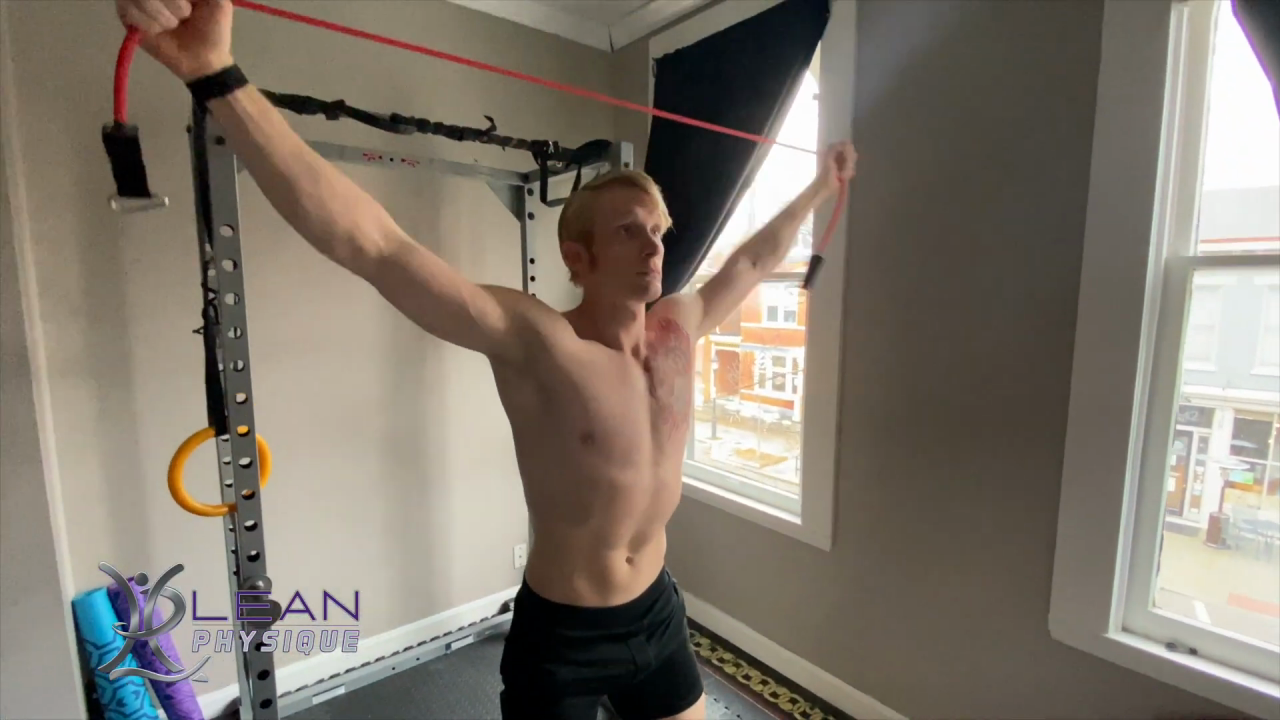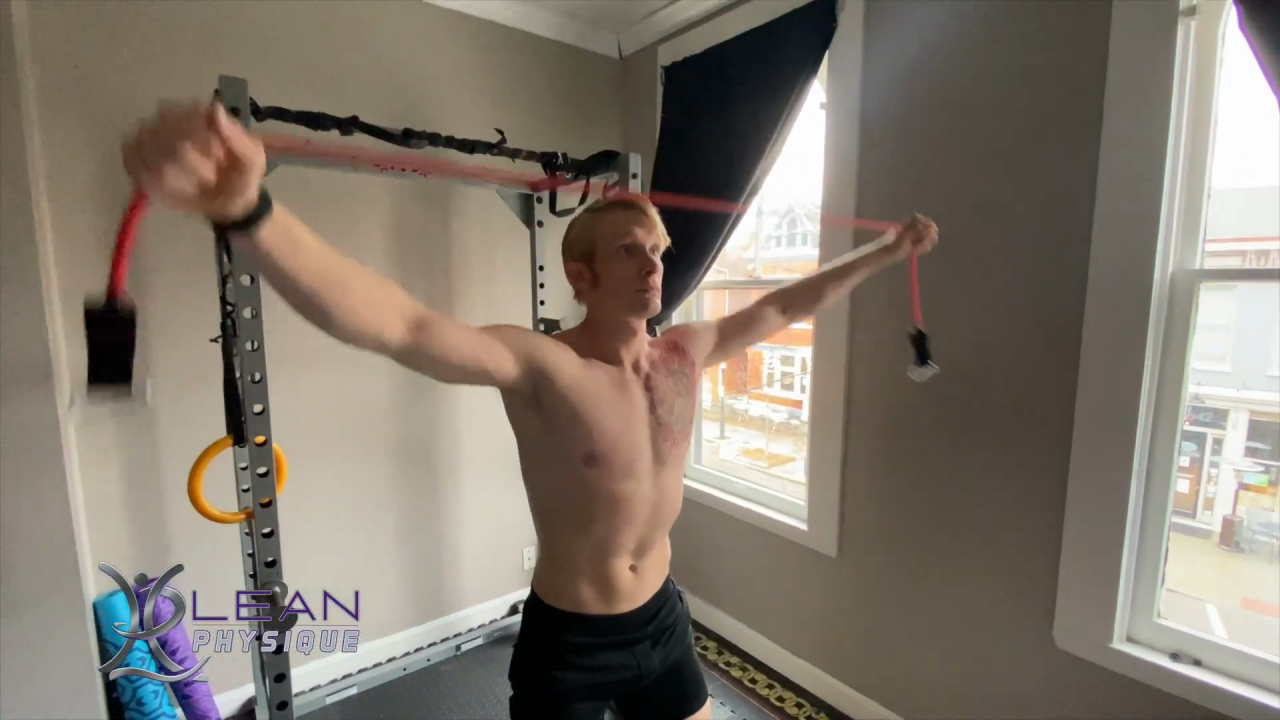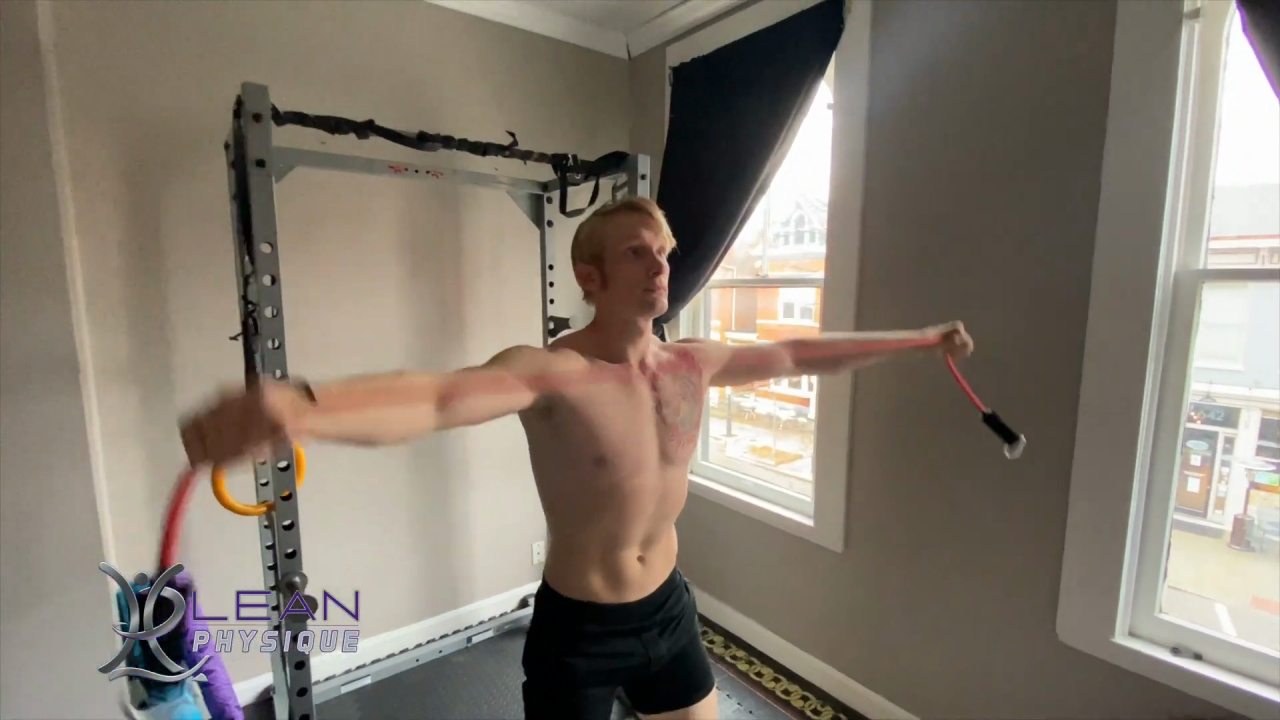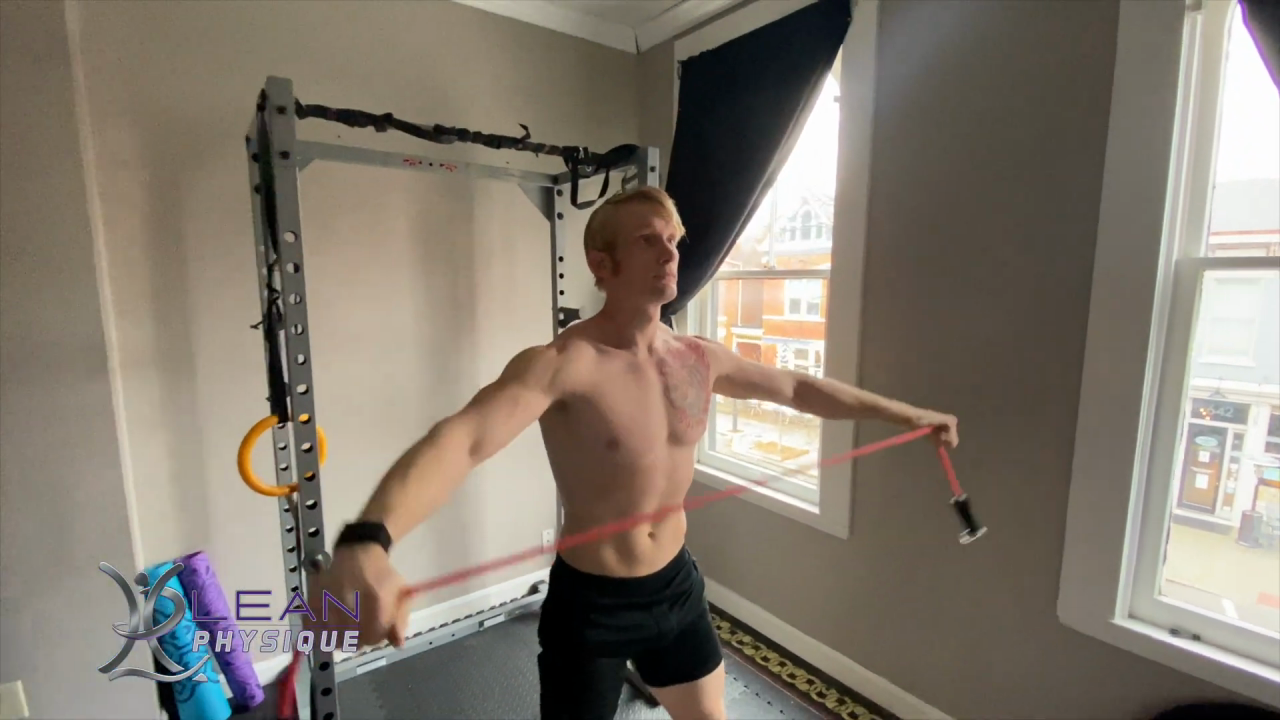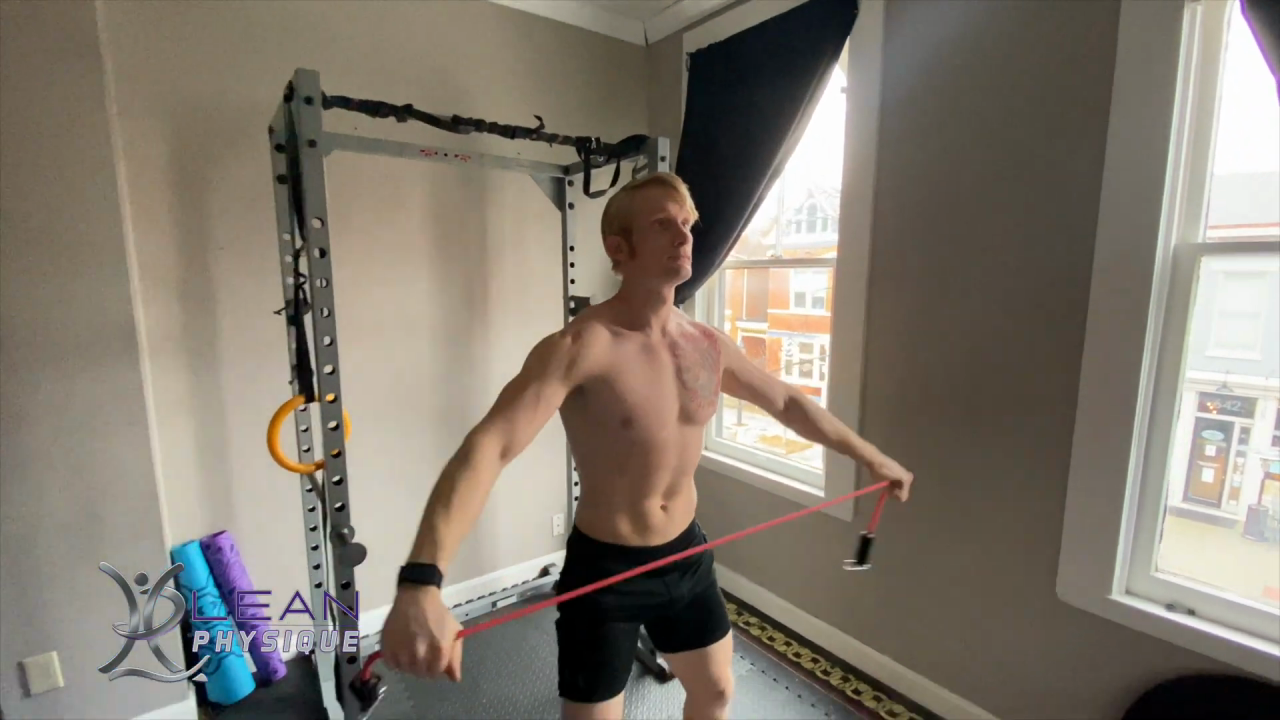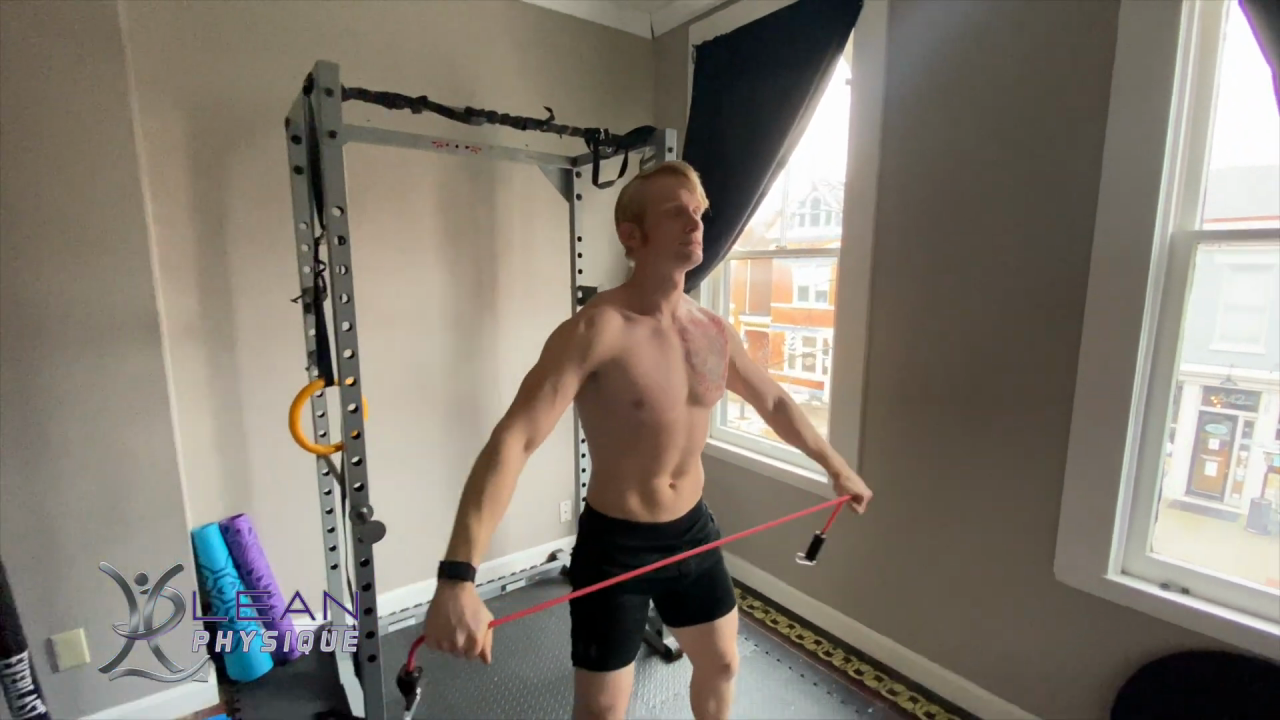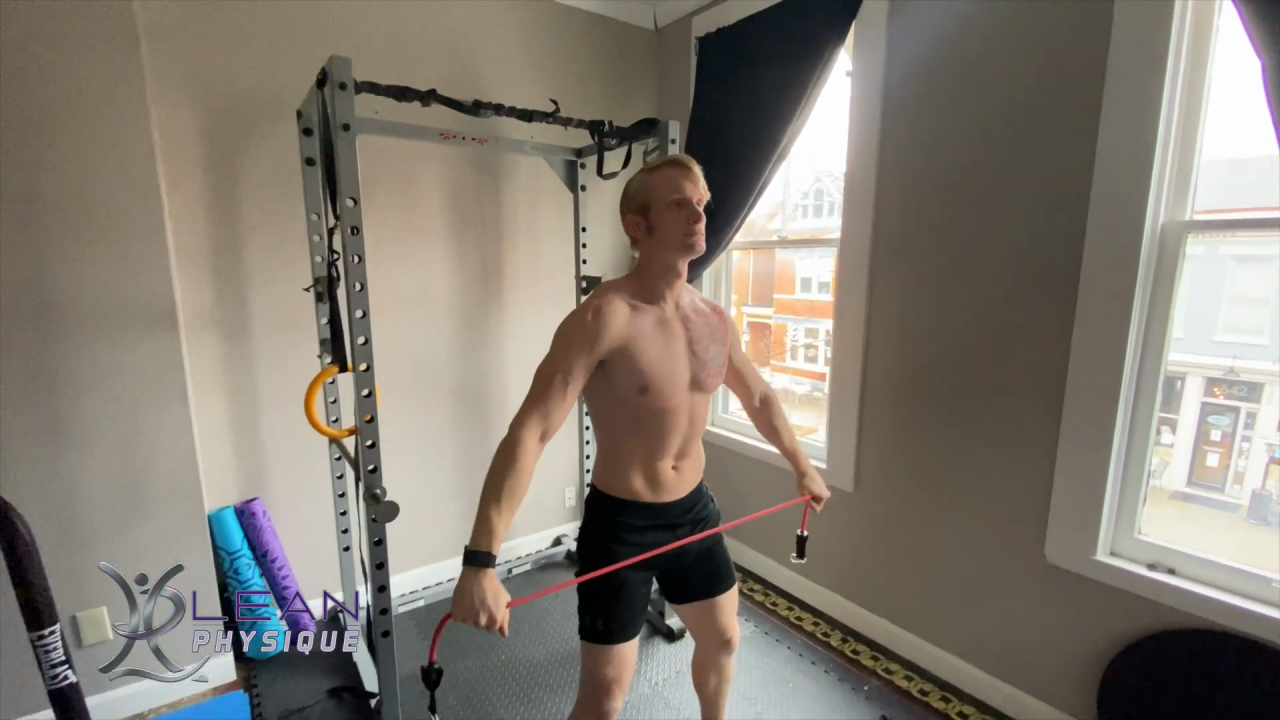
dt=0.2s
person 1, frame 1
left shoulder: (675, 329)
right shoulder: (535, 338)
left elbow: (749, 262)
left wrist: (820, 187)
left hip: (652, 613)
right hip: (557, 640)
person 1, frame 2
left shoulder: (684, 353)
right shoulder: (537, 365)
left elbow: (786, 306)
right elbow: (399, 323)
left wrist: (885, 252)
left hip: (661, 623)
right hip: (565, 642)
person 1, frame 3
left shoulder: (692, 363)
right shoulder: (551, 372)
left elbow: (802, 354)
right elbow: (427, 398)
left wrist: (921, 340)
left hip: (664, 610)
right hip: (576, 632)
person 1, frame 4
left shoulder: (698, 358)
right shoulder: (562, 364)
left elbow: (799, 387)
right elbow: (460, 439)
left wrist: (908, 416)
right wrist: (368, 541)
left hip: (674, 586)
right hip: (588, 603)
person 1, frame 5
left shoulder: (709, 344)
right shoulder: (579, 348)
left elbow: (788, 402)
right elbow: (487, 447)
left wrist: (870, 457)
right wrist: (421, 583)
left hip: (684, 557)
right hip: (604, 569)
person 1, frame 6
left shoulder: (715, 330)
right shoulder: (593, 332)
left elbow: (774, 401)
right elbow: (511, 442)
left wrist: (837, 467)
right wrist: (458, 578)
left hip: (693, 533)
right hip: (615, 545)
left knee: (721, 662)
person 1, frame 7
left shoulder: (715, 319)
right shoulder: (601, 319)
left elbow: (759, 398)
right elbow: (529, 434)
left wrist: (802, 467)
right wrist: (480, 563)
left hip: (693, 512)
right hip: (620, 524)
left knee: (722, 638)
